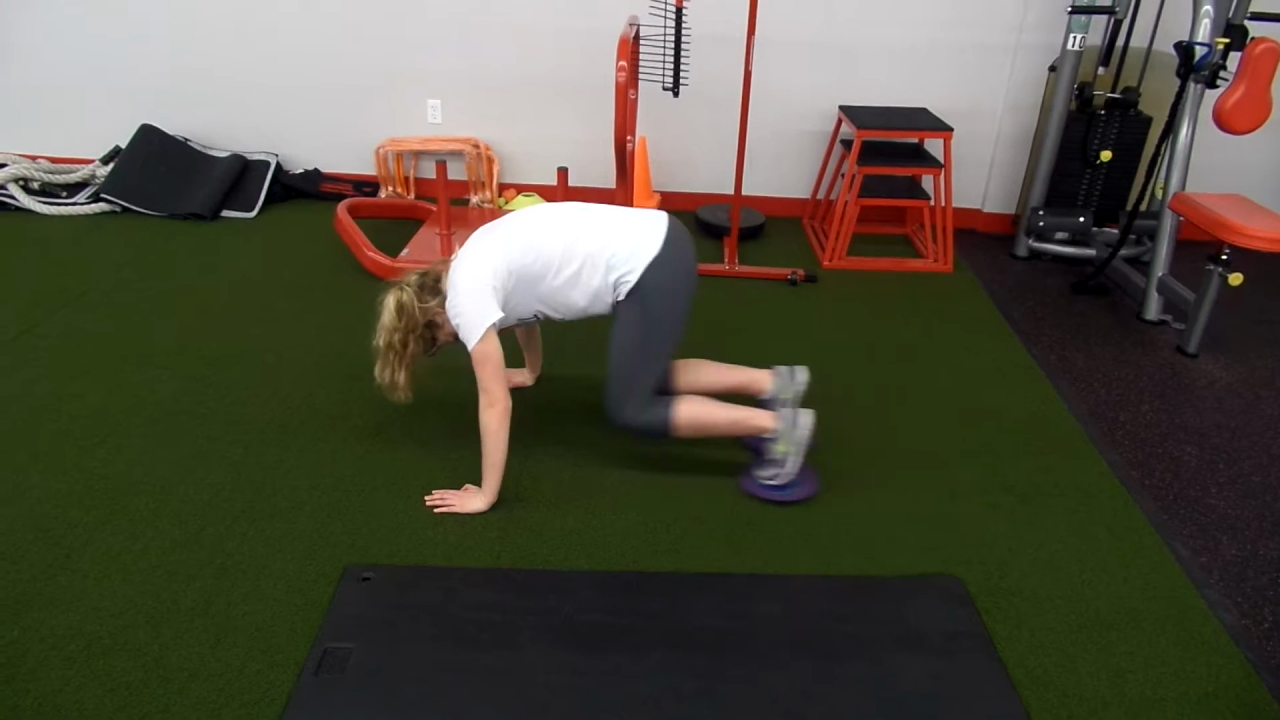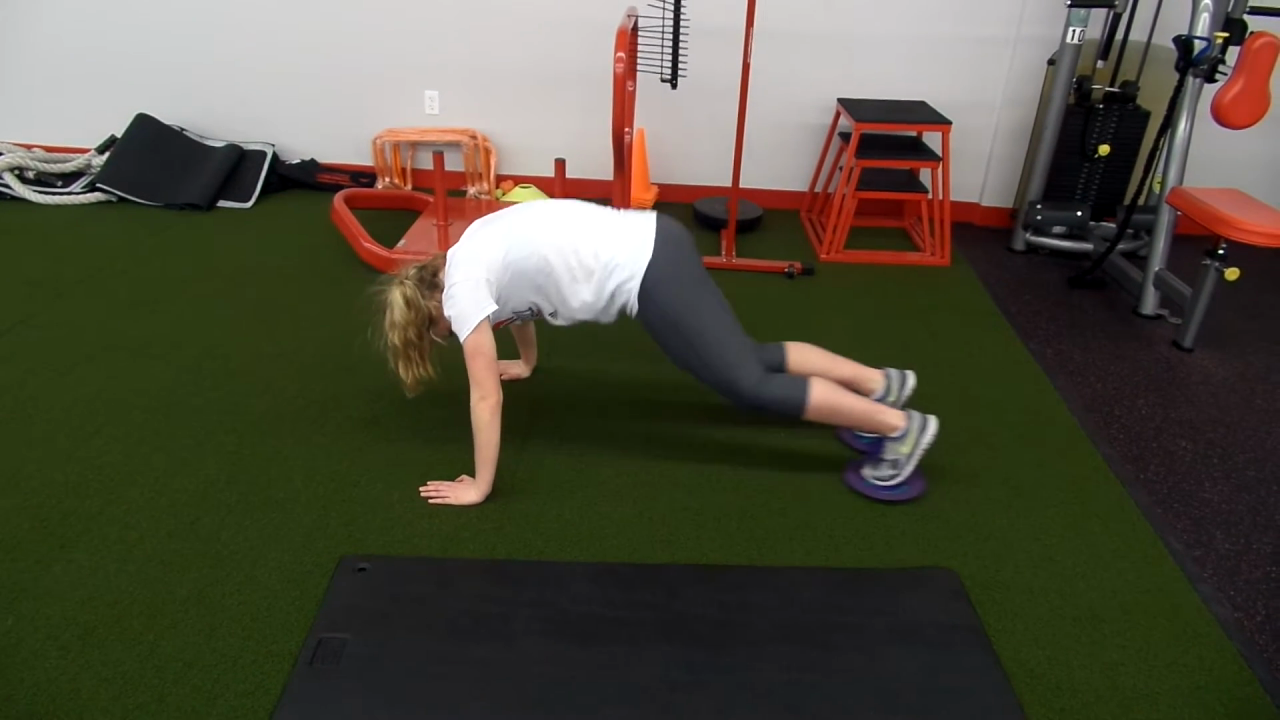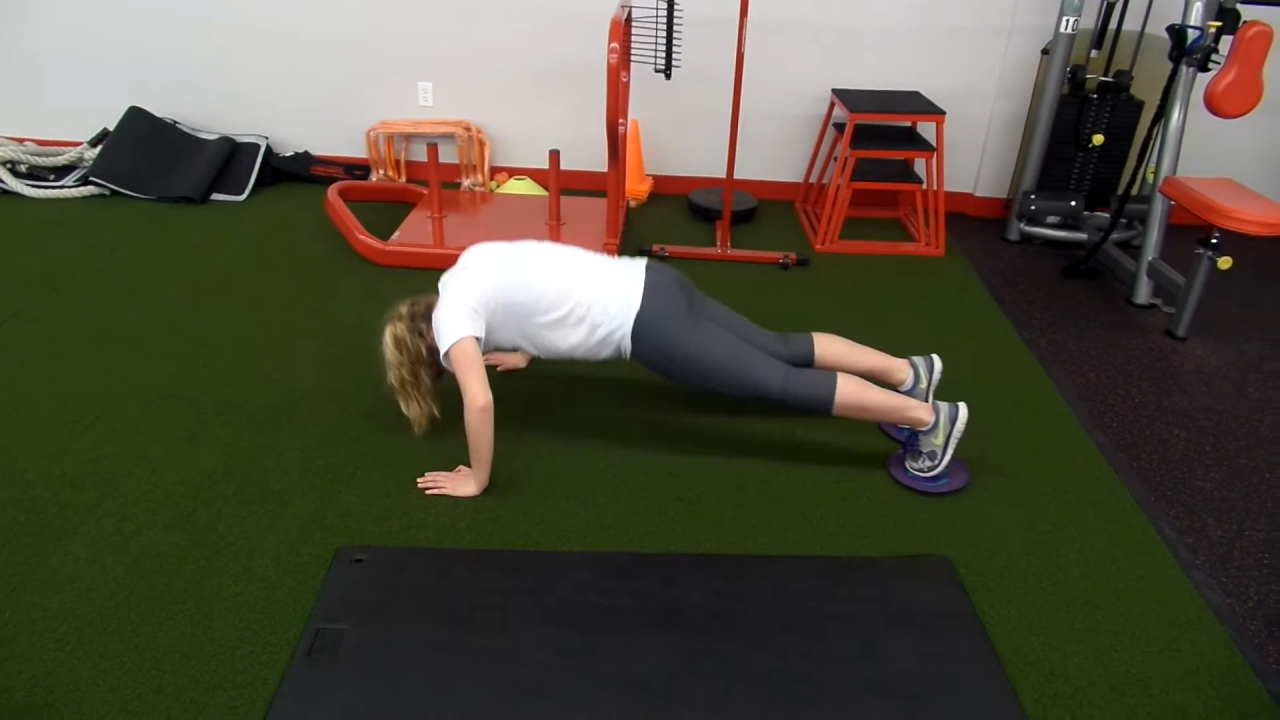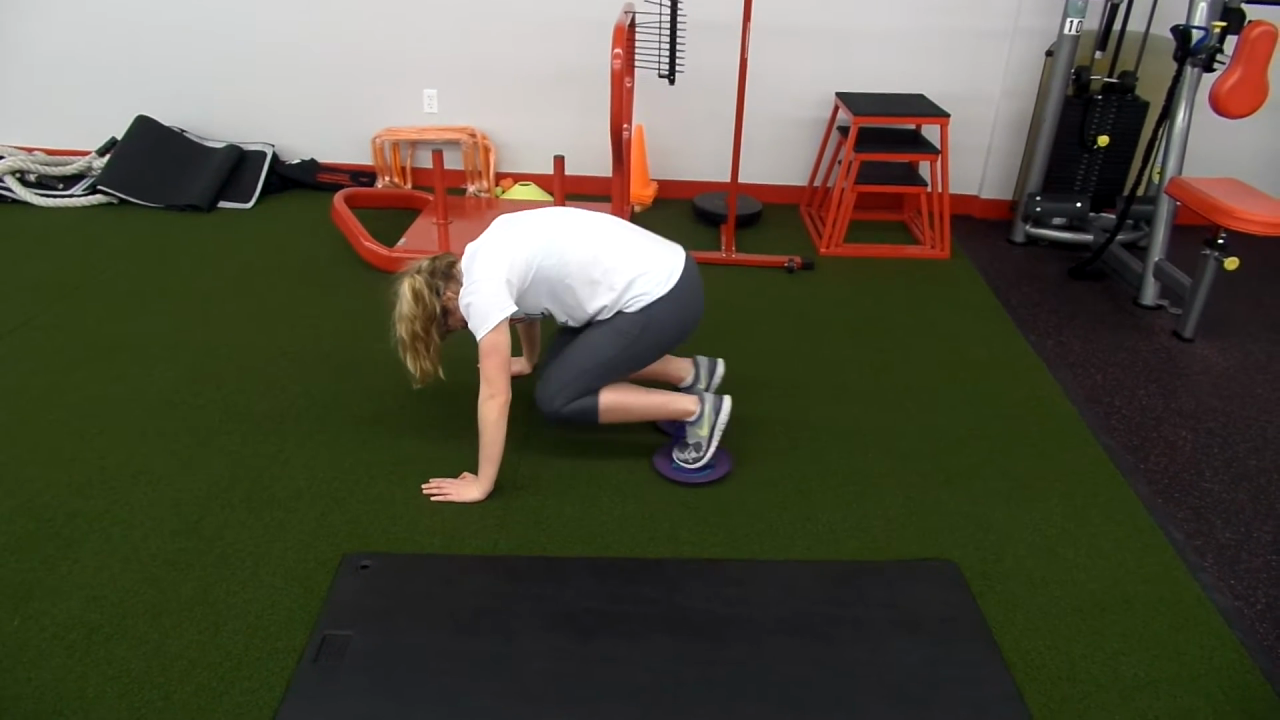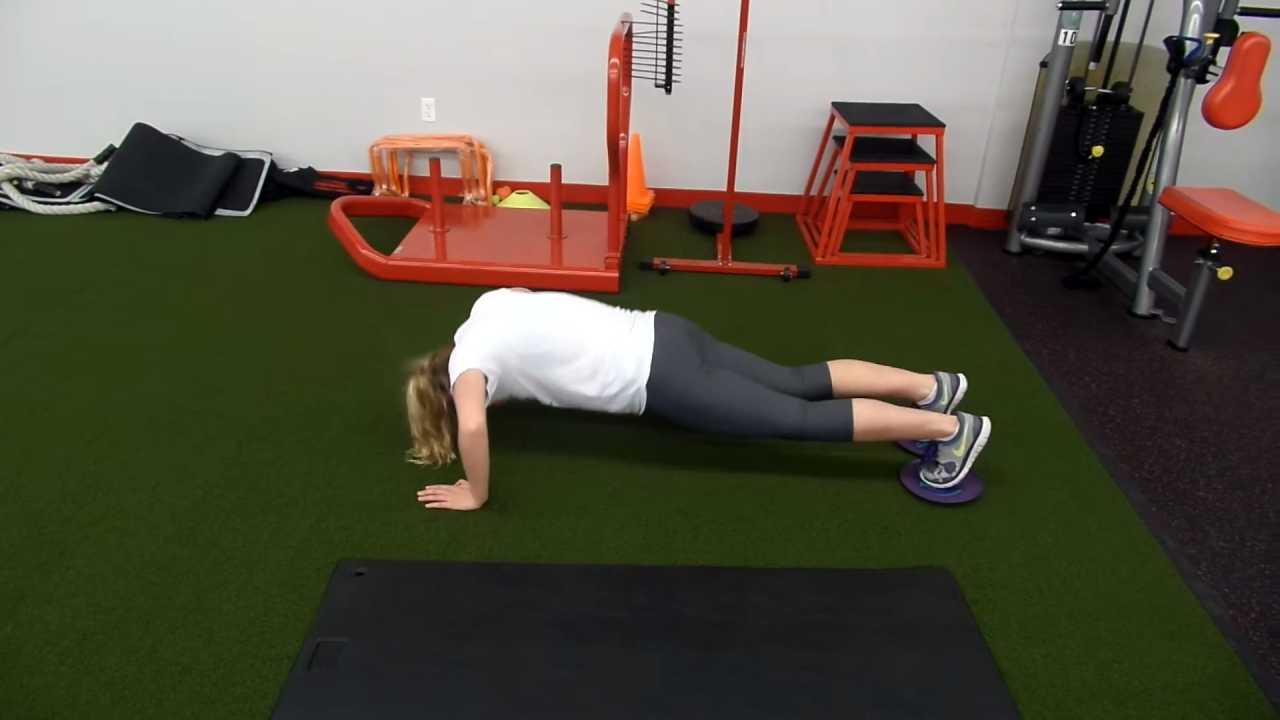
dt=1s
person 1, frame 1
left shoulder: (465, 294)
right shoulder: (477, 261)
left elbow: (494, 403)
left wrist: (486, 495)
right wrist: (532, 369)
left hip: (652, 269)
right hip: (658, 242)
left knee: (631, 412)
right knee: (644, 380)
left ankle: (773, 425)
right ankle: (767, 382)
person 1, frame 2
left shoulder: (461, 291)
right shoulder: (471, 249)
left elbow: (487, 398)
left wrist: (480, 488)
right wrist: (527, 361)
left hip: (643, 275)
right hip: (652, 243)
left knee: (747, 382)
right knee: (750, 357)
left ankle: (899, 424)
right ankle: (881, 382)
person 1, frame 3
left shoulder: (450, 316)
right shoulder: (468, 266)
left elbow: (479, 401)
left wrist: (476, 479)
right wrist: (526, 351)
left hip: (646, 322)
right hip: (651, 282)
left knee: (776, 380)
right knee: (777, 347)
left ankle: (930, 419)
right ankle: (910, 372)
person 1, frame 4
left shoulder: (480, 289)
right shoulder: (485, 254)
left elbow: (496, 395)
left wrist: (482, 485)
right wrist: (529, 359)
left hip: (661, 298)
right hip: (663, 270)
left knee: (556, 399)
right knee: (563, 365)
left ankle: (694, 409)
right ankle: (690, 372)
person 1, frame 5
left shoulder: (466, 363)
right shoulder: (486, 310)
left elbow: (472, 427)
right elbow: (526, 291)
left wrist: (475, 495)
left hip: (658, 379)
right hip: (661, 335)
left knee: (794, 418)
right knee: (797, 382)
left ankle: (950, 429)
right ankle: (932, 387)
